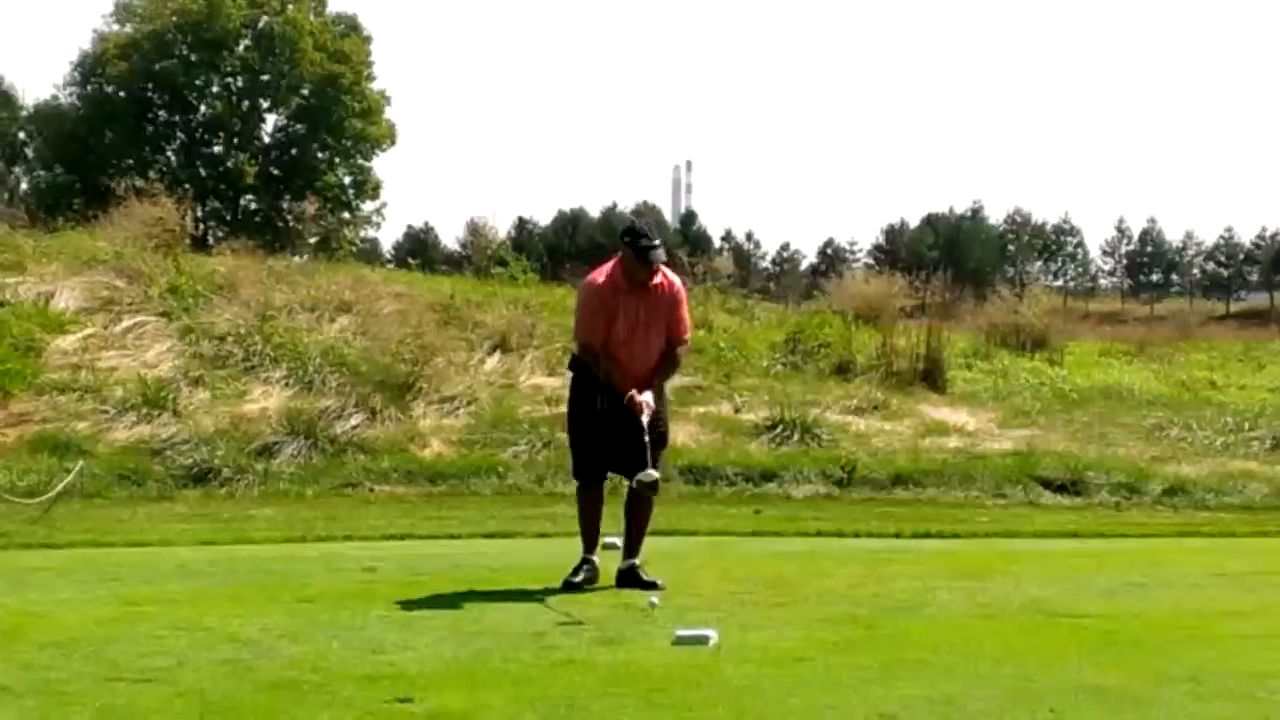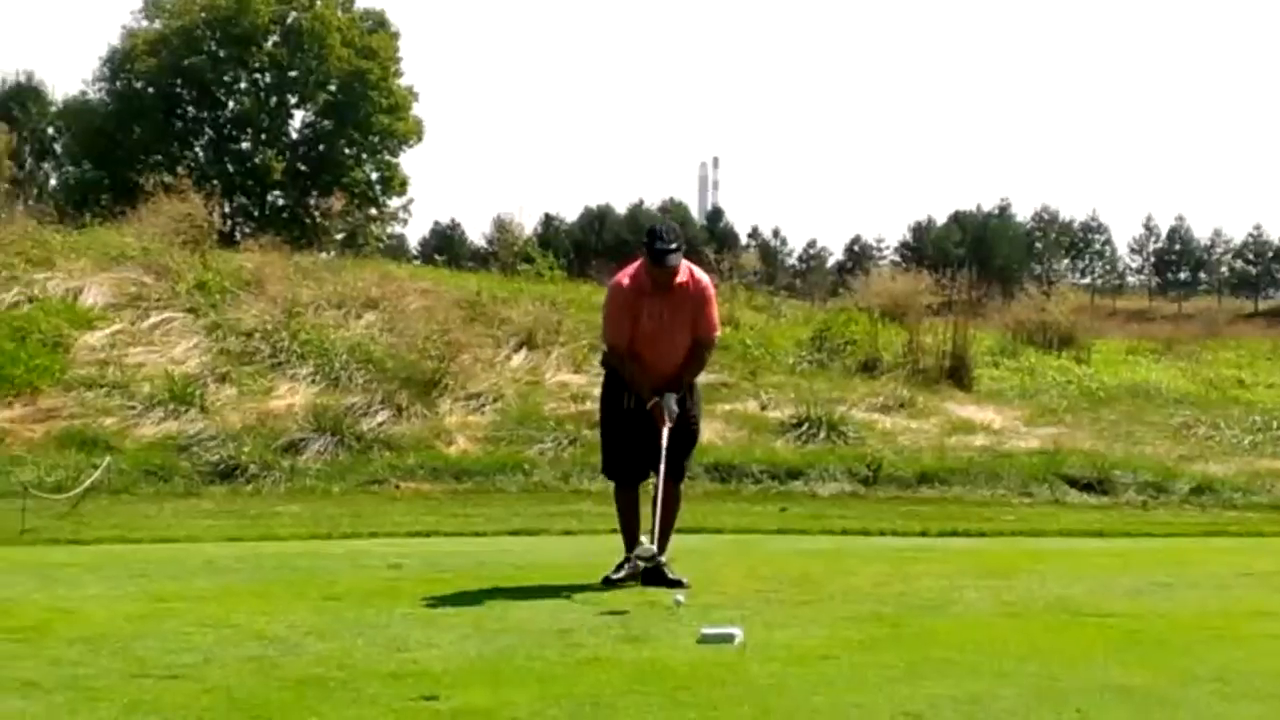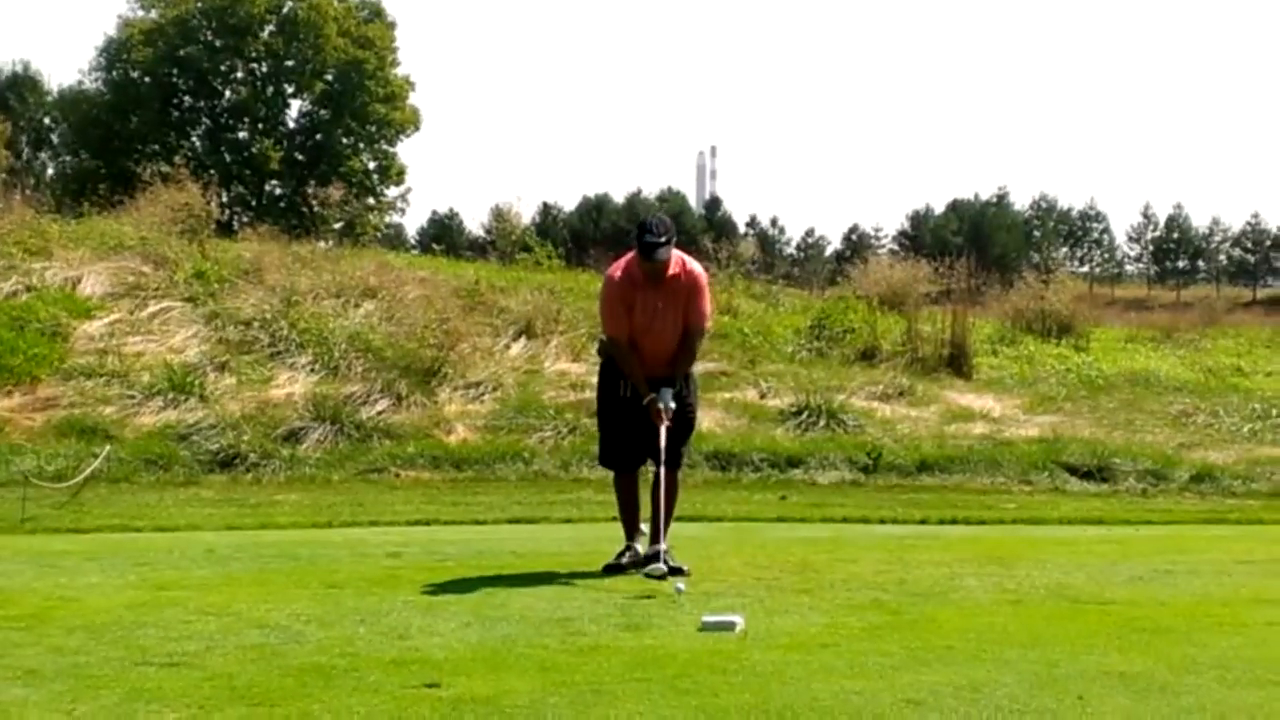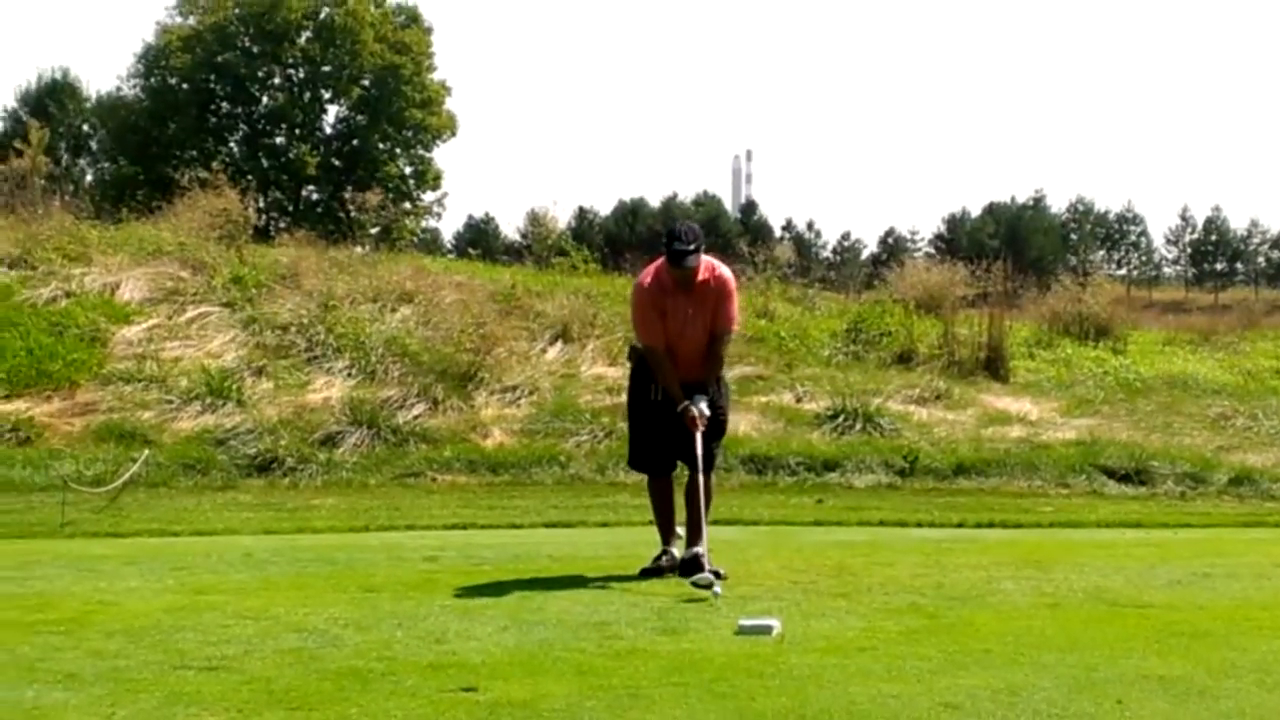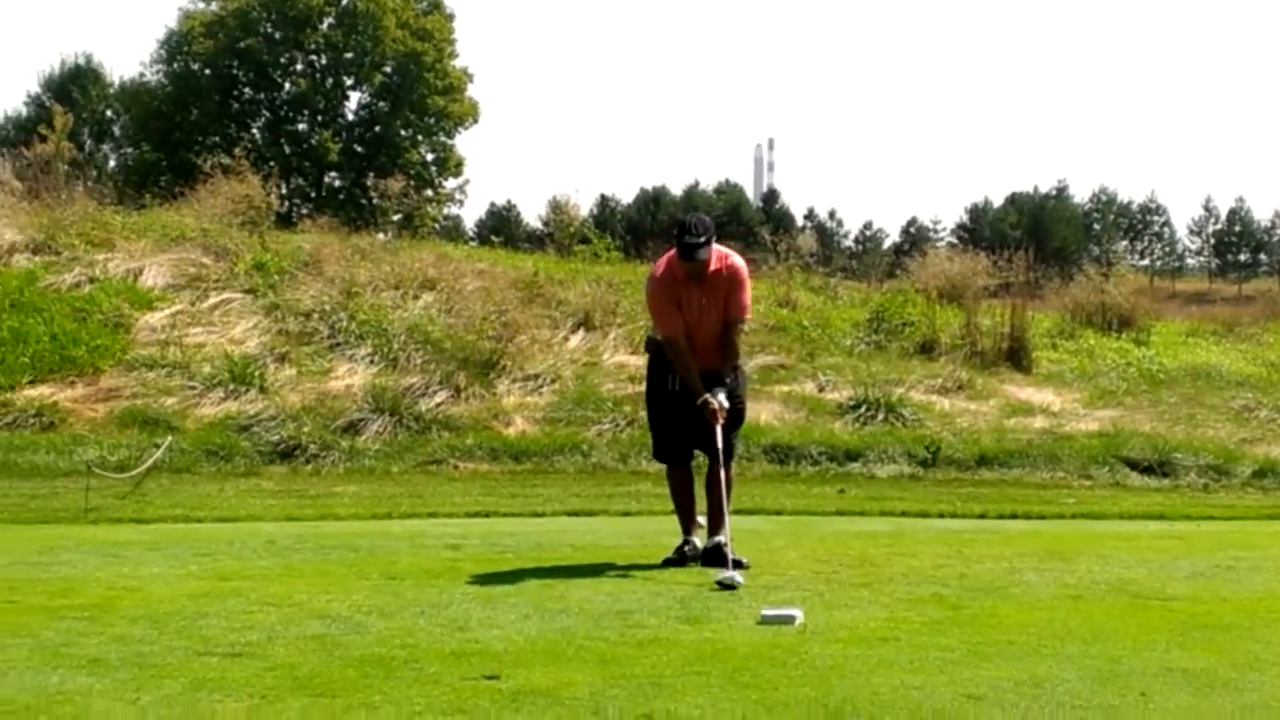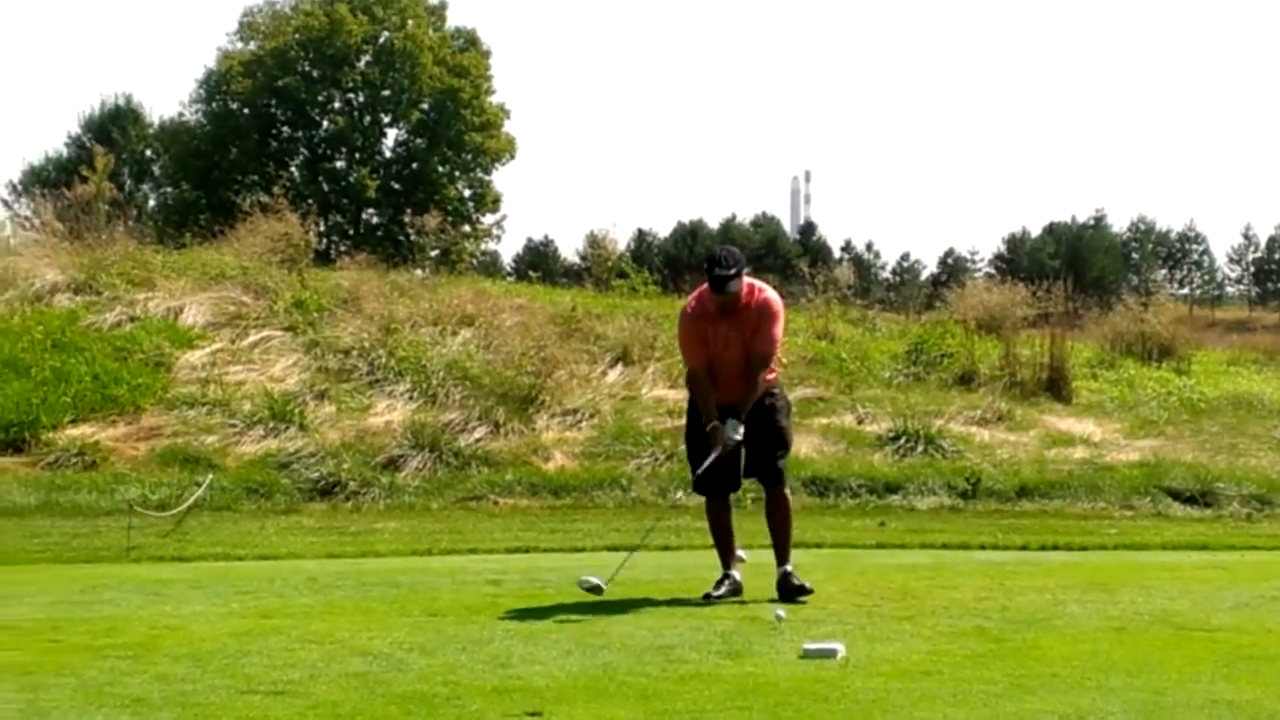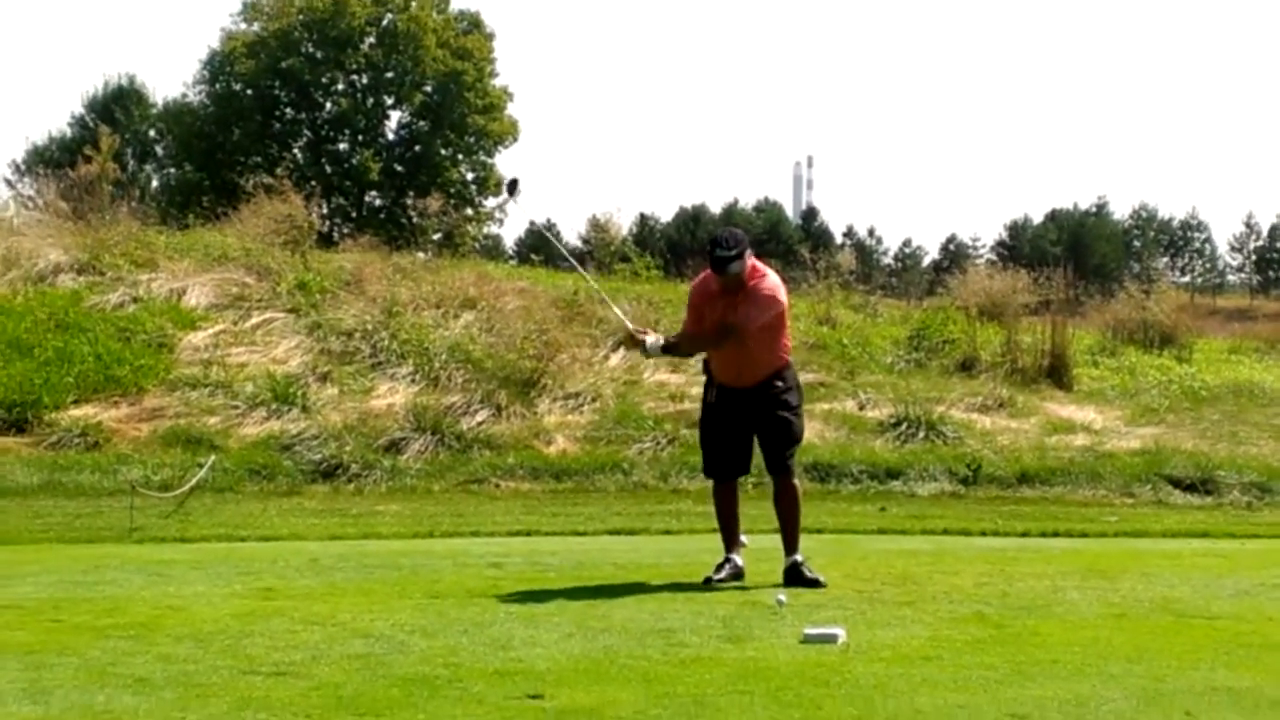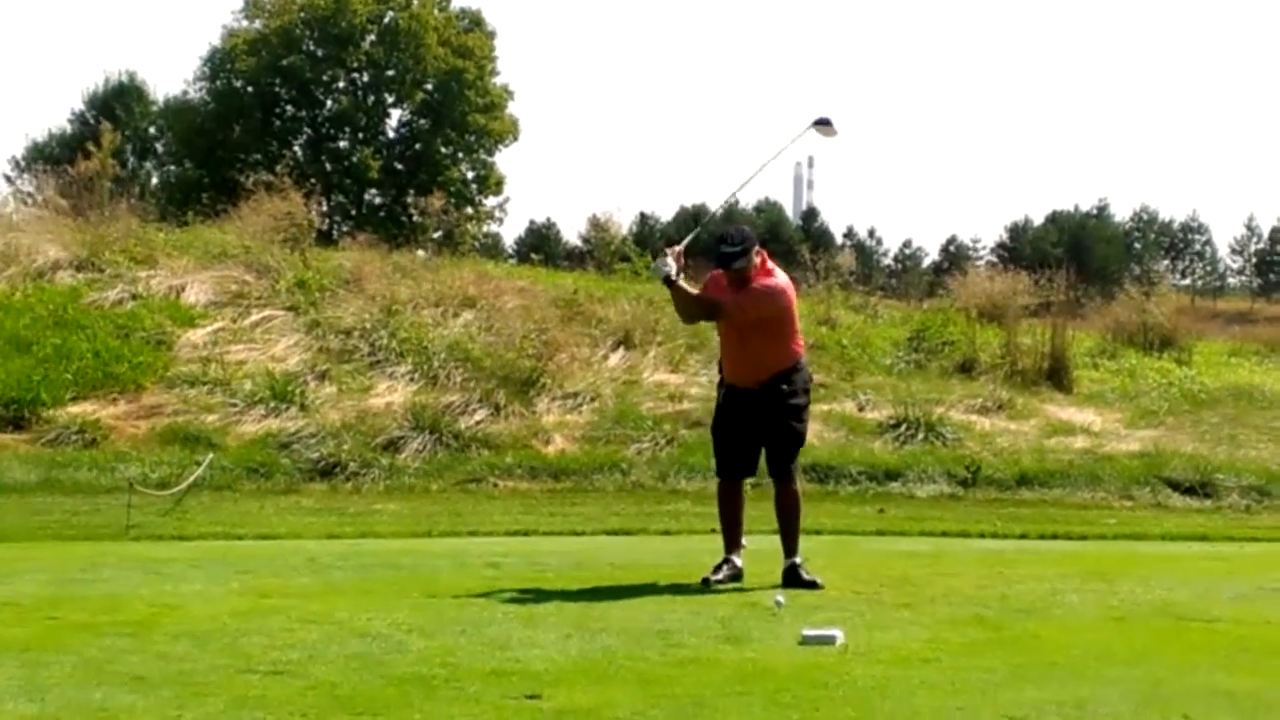
dt=0.3s
person 1, frame 1
left shoulder: (671, 287)
right shoulder: (597, 286)
left elbow: (677, 345)
right elbow: (590, 350)
left wrist: (652, 389)
right wrist: (625, 391)
left hip: (647, 393)
right hip: (598, 390)
left knee: (646, 480)
right knee: (590, 476)
left ankle: (630, 564)
right ankle: (589, 560)
person 1, frame 2
left shoulder: (700, 285)
right shoulder: (622, 287)
left elbow: (704, 345)
right elbow: (618, 353)
left wrist: (675, 392)
right wrist: (650, 400)
left hip: (678, 389)
right hip: (628, 389)
left knee: (672, 477)
right knee: (626, 476)
left ankle: (658, 560)
right ankle: (631, 558)
person 1, frame 3
left shoulder: (693, 274)
right shoulder: (616, 279)
left elbow: (694, 335)
right elbow: (619, 345)
left wrist: (670, 387)
right wrist: (647, 396)
left hip: (674, 378)
right hip: (624, 377)
left knee: (669, 464)
right knee: (624, 463)
left ankle: (658, 548)
right ankle: (632, 545)
person 1, frame 4
left shoulder: (722, 279)
right shoulder: (647, 287)
left elbow: (720, 342)
right elbow: (654, 353)
left wrist: (703, 396)
right wrist: (681, 404)
left hip: (705, 380)
right hip: (655, 382)
left knee: (702, 467)
right knee: (658, 468)
left ankle: (694, 551)
right ankle: (668, 549)
person 1, frame 5
left shoulder: (734, 268)
right shoulder: (660, 279)
left elbow: (732, 332)
right elbow: (676, 346)
left wrist: (721, 387)
right wrist: (701, 397)
left hip: (722, 369)
right hip: (673, 371)
left knee: (722, 456)
right knee: (676, 457)
left ankle: (716, 541)
right ankle: (689, 540)
person 1, frame 6
left shoulder: (767, 302)
right shoulder: (692, 312)
left elbow: (758, 366)
right elbow: (698, 374)
left wrist: (739, 418)
right wrist: (711, 422)
left hip: (761, 399)
right hip: (712, 404)
left knee: (775, 481)
right knee: (715, 490)
left ankle: (785, 571)
right ankle: (729, 574)
person 1, frame 7
left shoulder: (767, 288)
right shoulder: (702, 288)
left elbow: (723, 337)
right elbow: (690, 337)
left wrist: (662, 345)
right wrist: (659, 341)
left hip: (772, 385)
right hip: (723, 388)
left knee: (783, 471)
right knee: (723, 475)
left ankle: (794, 561)
right ankle: (732, 558)
person 1, frame 8
left shoulder: (775, 287)
right shoulder: (719, 280)
left elbow: (709, 311)
right elbow: (691, 313)
left wrist: (673, 280)
right wrist: (675, 278)
left hip: (783, 387)
right hip: (736, 388)
left knee: (784, 474)
right knee: (729, 474)
left ankle: (792, 563)
right ankle: (732, 559)
